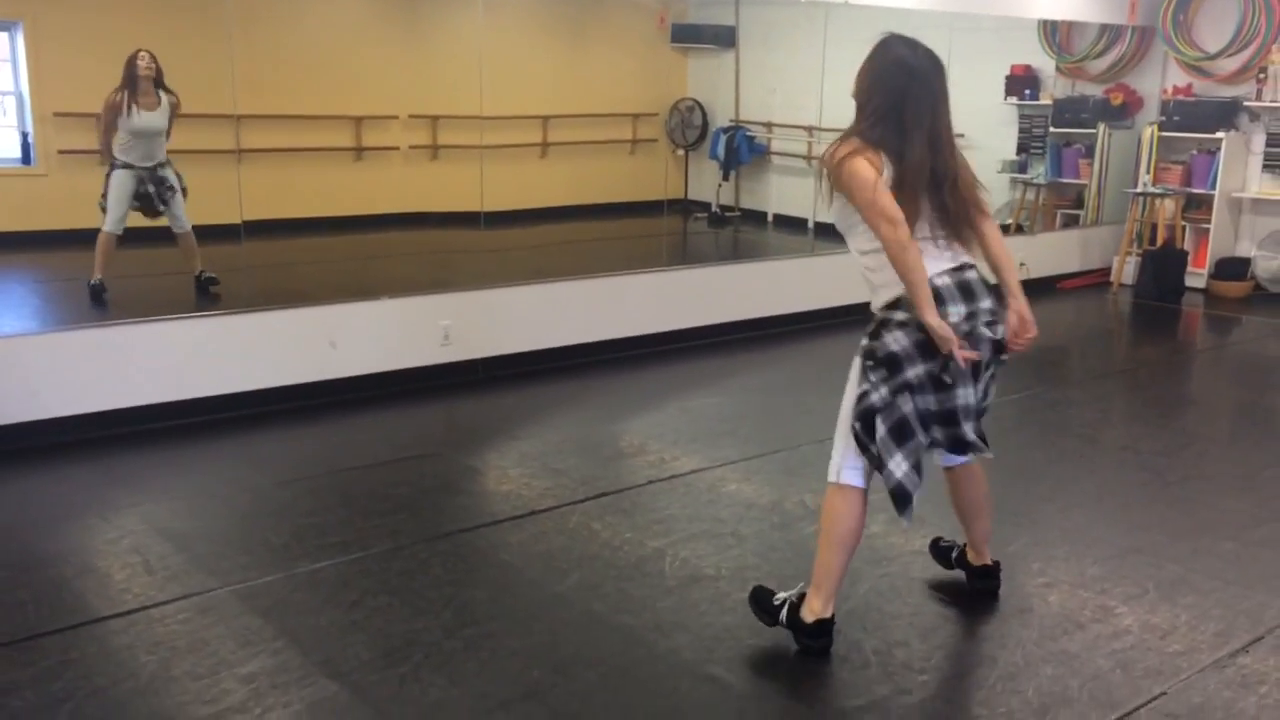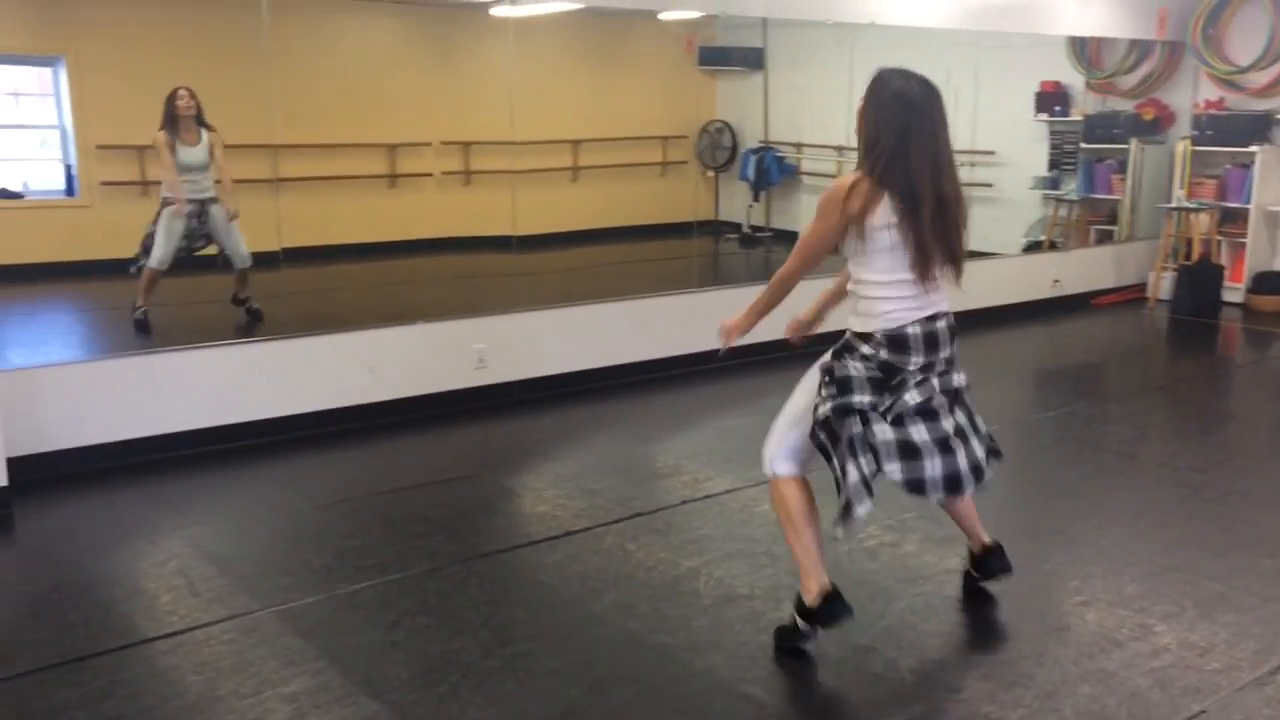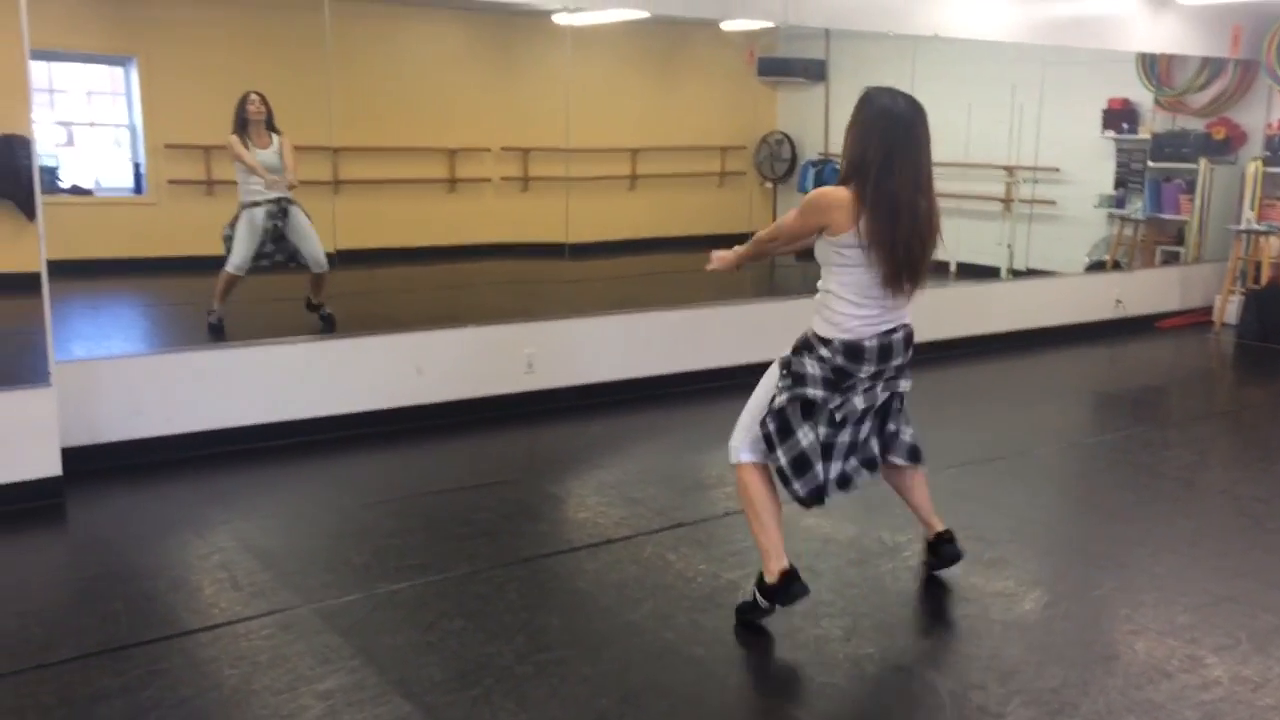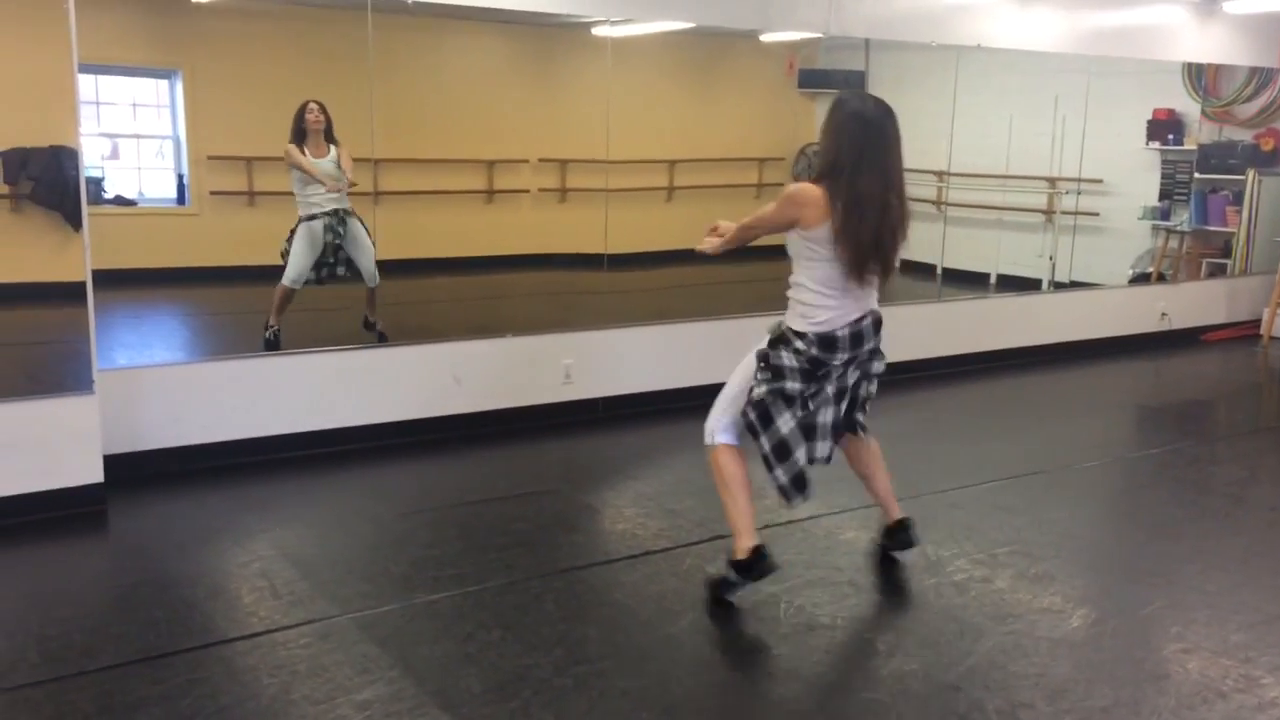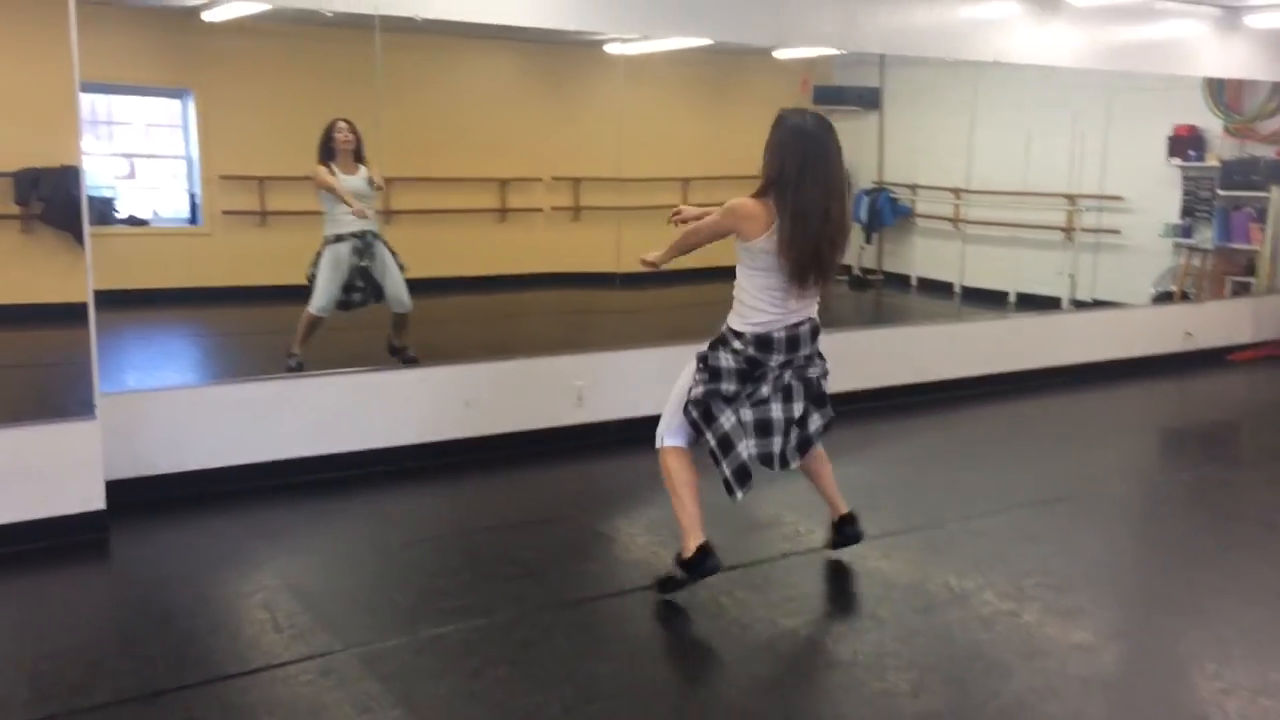
dt=0.5s
person 1, frame 1
left shoulder: (852, 156)
right shoulder: (940, 153)
left elbow: (893, 227)
right elbow: (983, 225)
left wrist: (927, 318)
right wrist: (1015, 302)
left hip: (907, 320)
right hip: (970, 301)
left knee: (850, 466)
right knee: (957, 445)
left ankle: (814, 612)
right ankle: (981, 562)
person 1, frame 2
left shoulder: (853, 193)
right shoulder: (938, 192)
left elbow: (799, 265)
left wrist: (750, 314)
right wrist: (817, 310)
left hip: (874, 353)
right hip: (934, 342)
left knee: (783, 459)
right knee: (925, 450)
left ankle: (818, 596)
right ankle: (984, 548)
person 1, frame 3
left shoulder: (831, 202)
right shoulder: (917, 209)
left elbow: (775, 237)
left wrist: (734, 258)
right wrist: (759, 249)
left hip: (830, 357)
right hip: (891, 350)
left knee: (747, 448)
right knee: (884, 444)
left ankle: (777, 575)
right ankle: (939, 537)
person 1, frame 4
left shoulder: (806, 198)
right shoulder: (886, 206)
left elbow: (753, 225)
left wrist: (720, 242)
right wrist: (736, 228)
left hip: (805, 346)
right hip: (860, 338)
left knee: (723, 431)
right knee: (847, 424)
left ankle: (748, 552)
right ankle: (896, 522)
person 1, frame 5
left shoulder: (748, 211)
right shoulder: (827, 215)
left elbow: (695, 237)
left wrist: (661, 255)
right wrist: (702, 210)
left hip: (744, 349)
right hip: (798, 342)
left knee: (672, 433)
right knee: (798, 428)
left ankle: (694, 551)
right ankle: (843, 517)
person 2, frame 1
left shoulder: (171, 101)
right shoulder: (118, 100)
right elbow: (105, 133)
right wrist: (110, 162)
left hip: (159, 168)
right hip: (125, 168)
left knee: (181, 222)
right knee: (113, 222)
left ankle: (200, 274)
right ankle: (97, 279)
person 2, frame 2
left shoulder: (211, 136)
right shoulder: (164, 137)
left elbow: (222, 167)
right elbow: (169, 170)
left wrist: (230, 200)
right wrist: (178, 200)
left hip: (210, 203)
right hip: (176, 203)
left knee: (242, 256)
right knee: (159, 257)
left ankle: (242, 296)
right ankle: (140, 306)
person 2, frame 3
left shoulder: (281, 140)
right shoulder: (236, 140)
left elbow: (289, 160)
right elbow: (248, 159)
left wrist: (291, 175)
right wrist: (266, 176)
left hip: (285, 205)
right hip: (254, 208)
left knee: (319, 259)
right knee: (238, 262)
left ankle: (317, 303)
right ankle: (216, 311)
person 2, frame 4
left shoulder: (338, 150)
right shoulder: (293, 150)
left elbow: (346, 165)
right elbow: (308, 167)
left wrist: (349, 177)
right wrist: (325, 180)
left hip: (344, 217)
right hip: (312, 220)
left knee: (370, 272)
right knee: (294, 276)
left ankle: (372, 320)
right ankle: (272, 324)
person 2, frame 5
left shoulder: (366, 171)
right shoulder: (322, 171)
left elbow: (377, 183)
right elbow: (336, 187)
left wrist: (378, 184)
right wrist: (353, 205)
left hip: (372, 241)
right hip: (339, 242)
left knee: (401, 299)
right knee: (322, 303)
left ankle: (399, 344)
right ankle: (296, 352)
